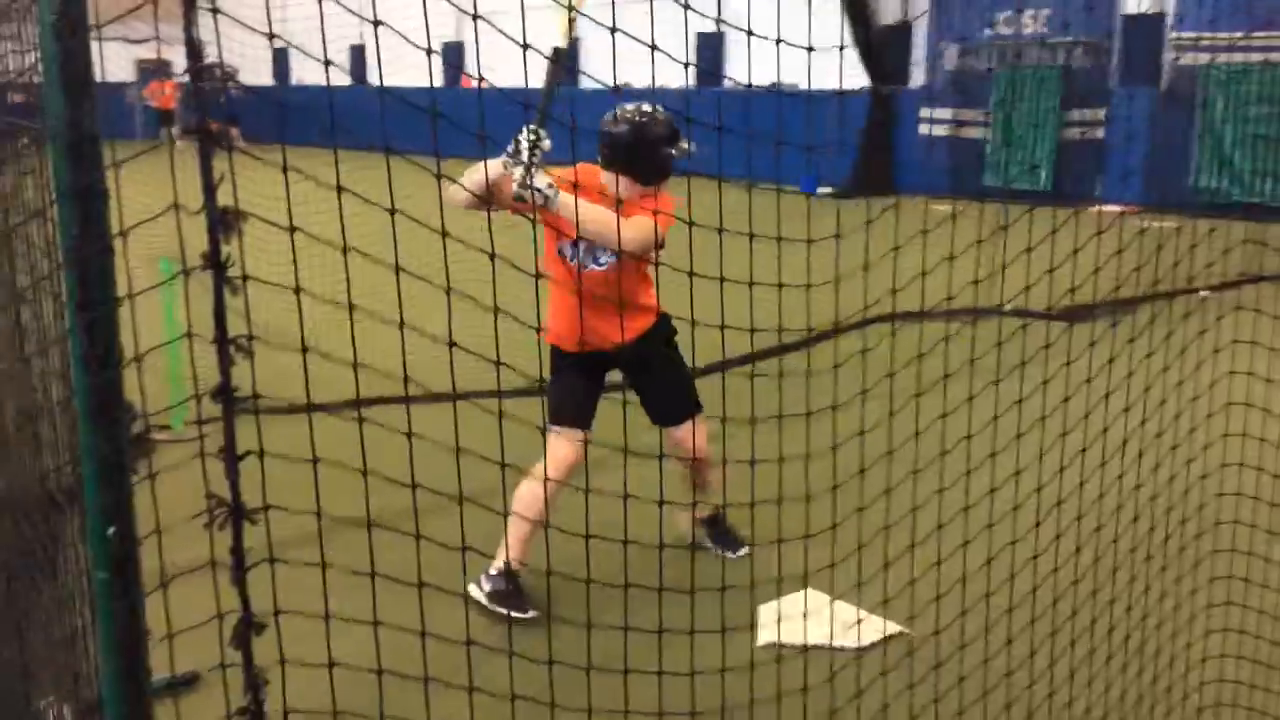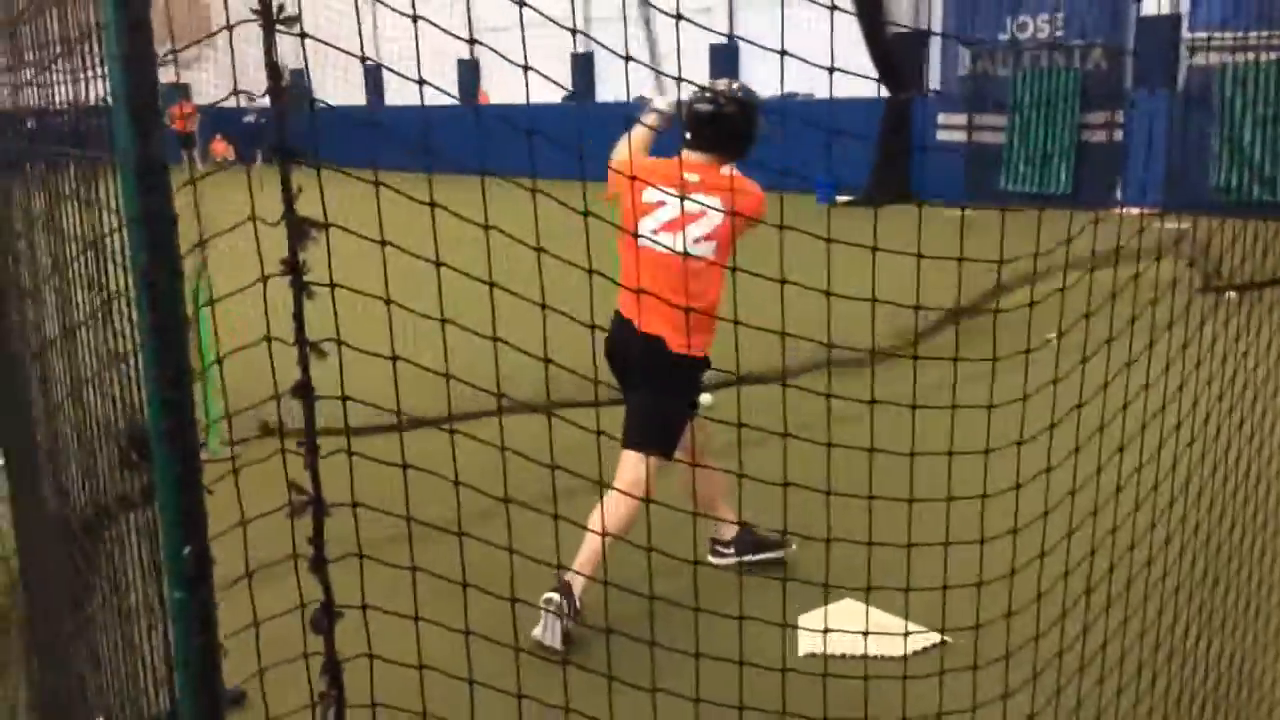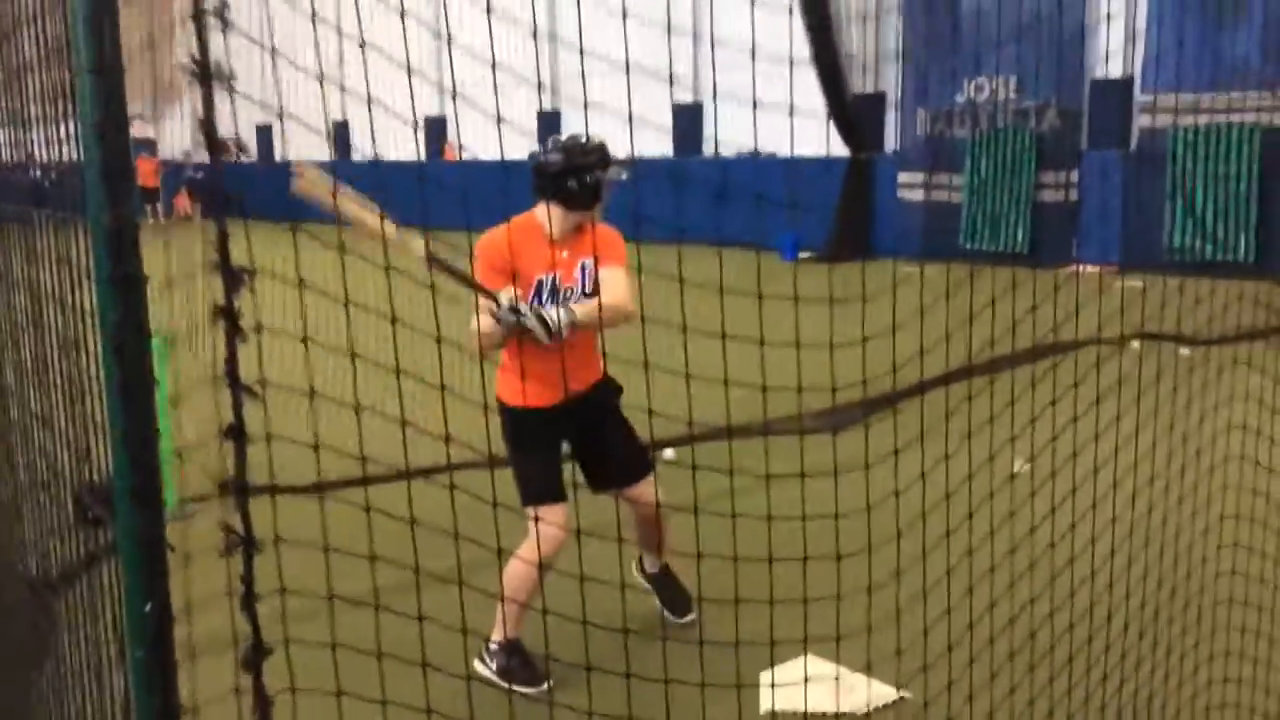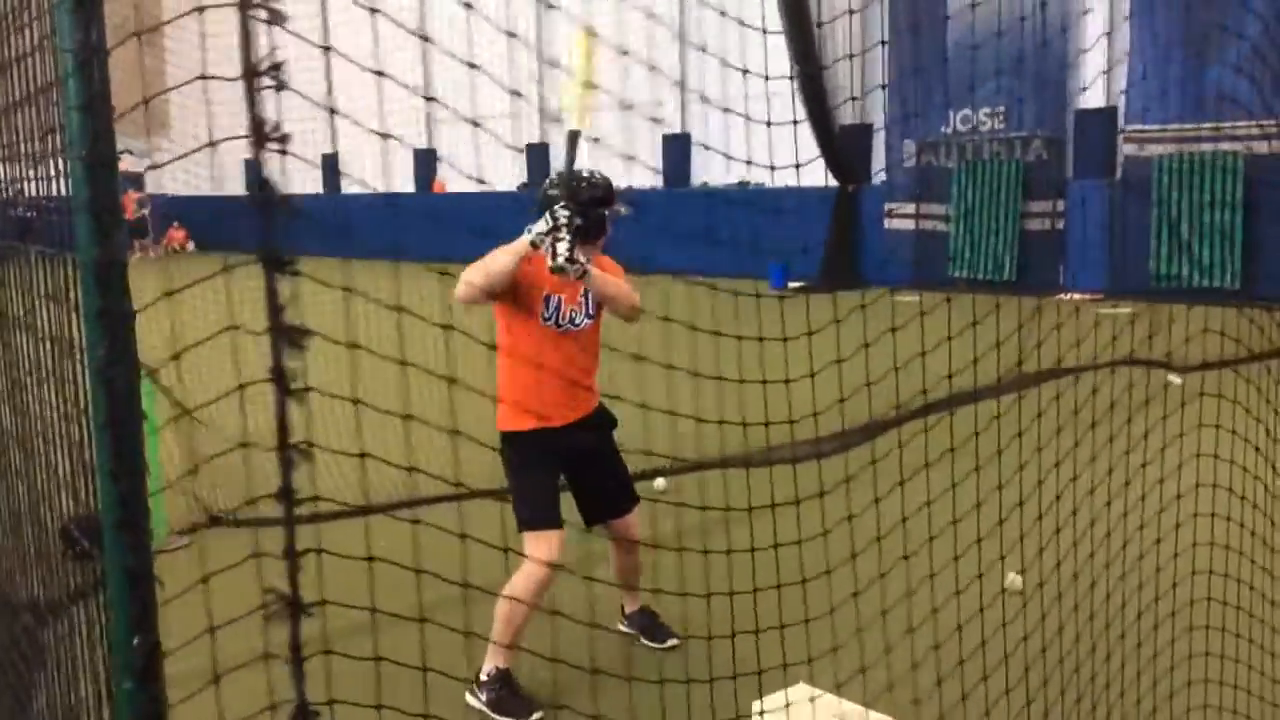
dt=1s
person 1, frame 1
left shoulder: (657, 206)
right shoulder: (566, 183)
left elbow: (623, 237)
right elbow: (460, 196)
left wrist: (549, 194)
right wrist: (510, 160)
left hip: (643, 332)
right hip: (575, 343)
left knee: (695, 442)
right knee: (560, 458)
left ankle: (708, 514)
right ankle: (498, 573)
person 1, frame 2
left shoulder: (641, 176)
right shoulder: (746, 198)
left elbow: (620, 158)
left wrist: (653, 117)
right wrist: (720, 162)
left hip: (628, 333)
right hip: (675, 349)
left knee: (689, 434)
right knee: (634, 477)
left ankle: (729, 535)
right ankle: (567, 592)
person 1, frame 3
left shoulder: (605, 239)
right shoulder: (500, 244)
left elbow: (622, 305)
right elbow: (484, 330)
left wrist: (563, 314)
right wrist: (503, 316)
left hip: (589, 391)
right hip: (527, 404)
left knee: (646, 497)
right knee: (550, 533)
left ankle: (654, 565)
right ankle: (498, 647)
person 1, frame 4
left shoulder: (601, 267)
right shoulder: (521, 263)
left elbow: (632, 309)
right elbow: (466, 291)
left wrist: (577, 267)
right wrist: (531, 239)
left hip: (585, 419)
right hip: (528, 430)
left knee: (627, 528)
right knee: (544, 557)
left ankle: (633, 611)
